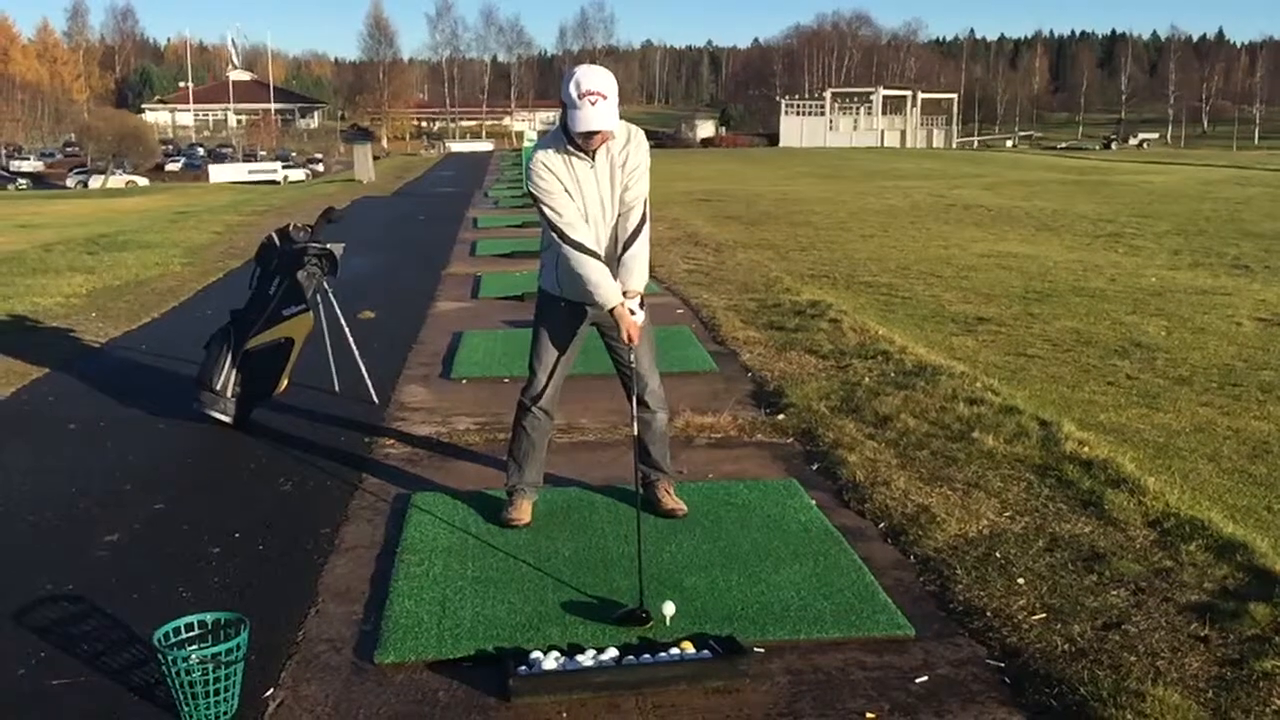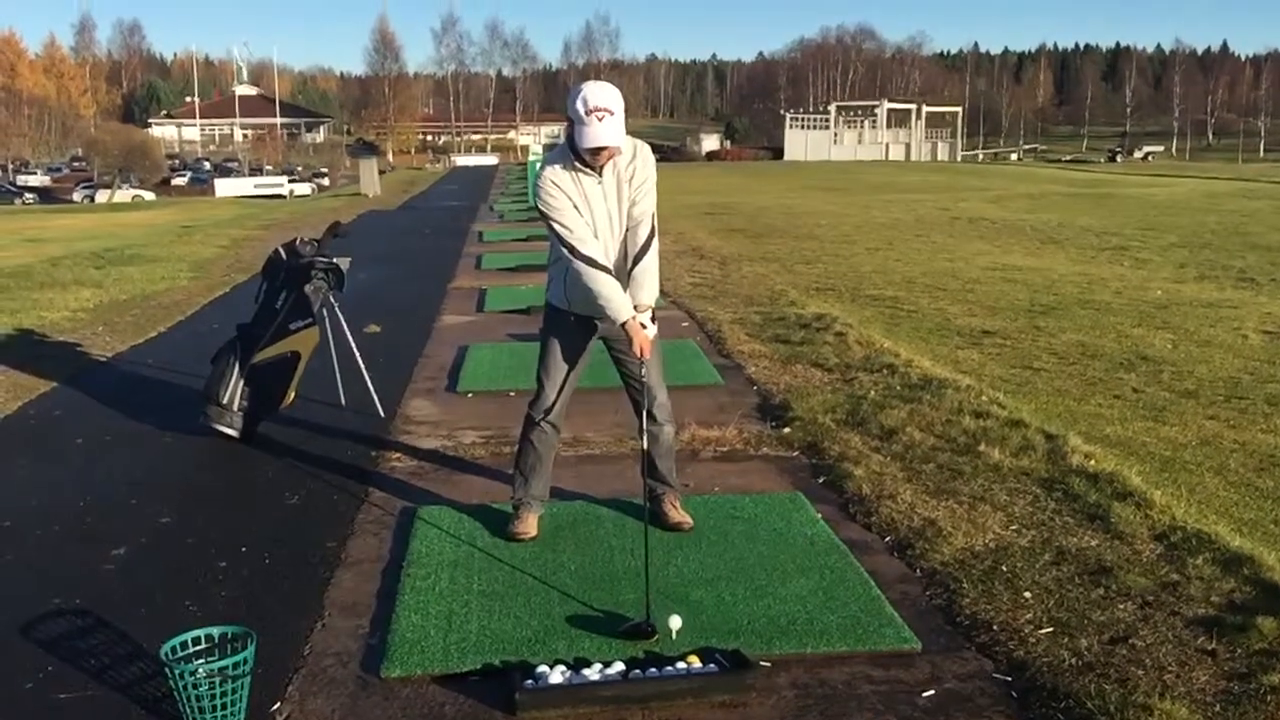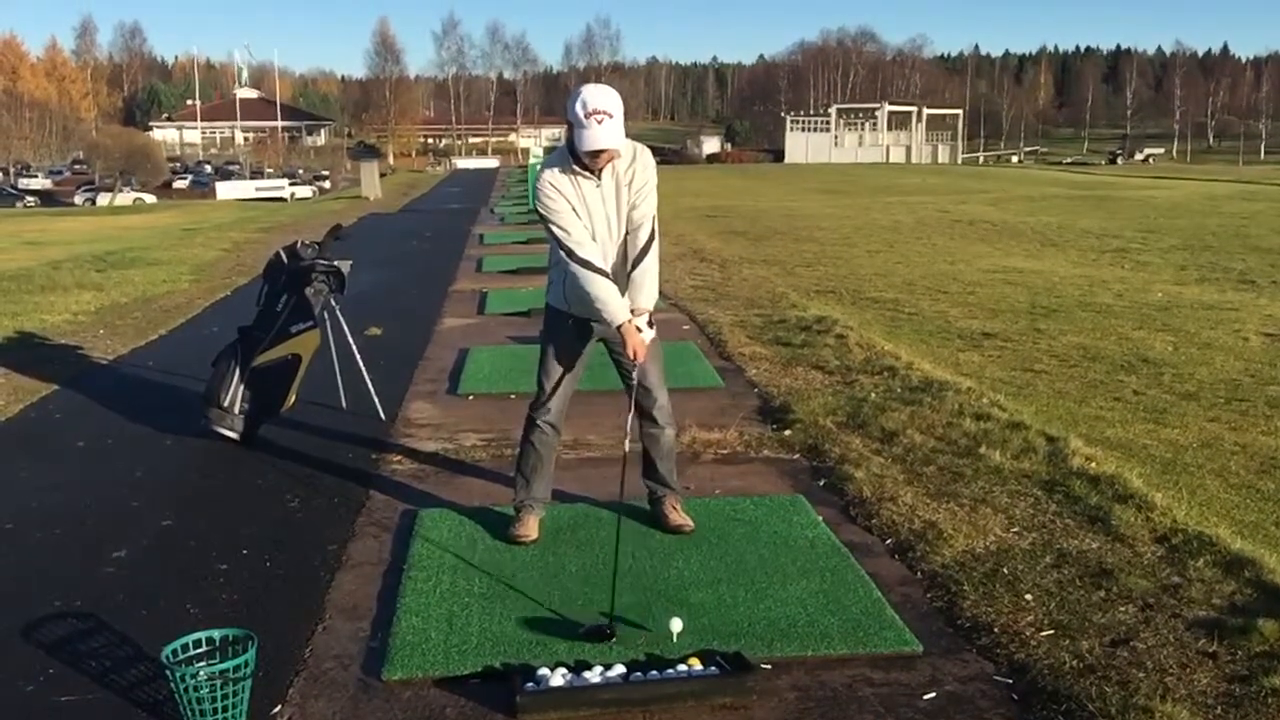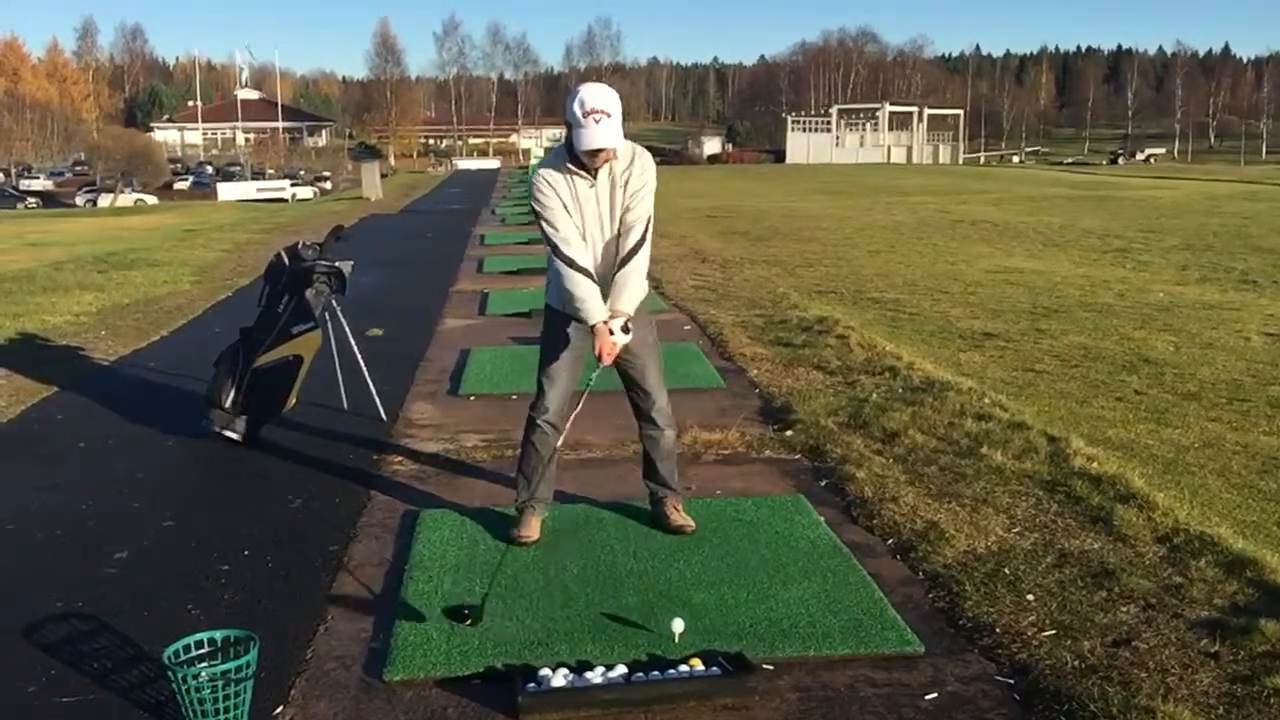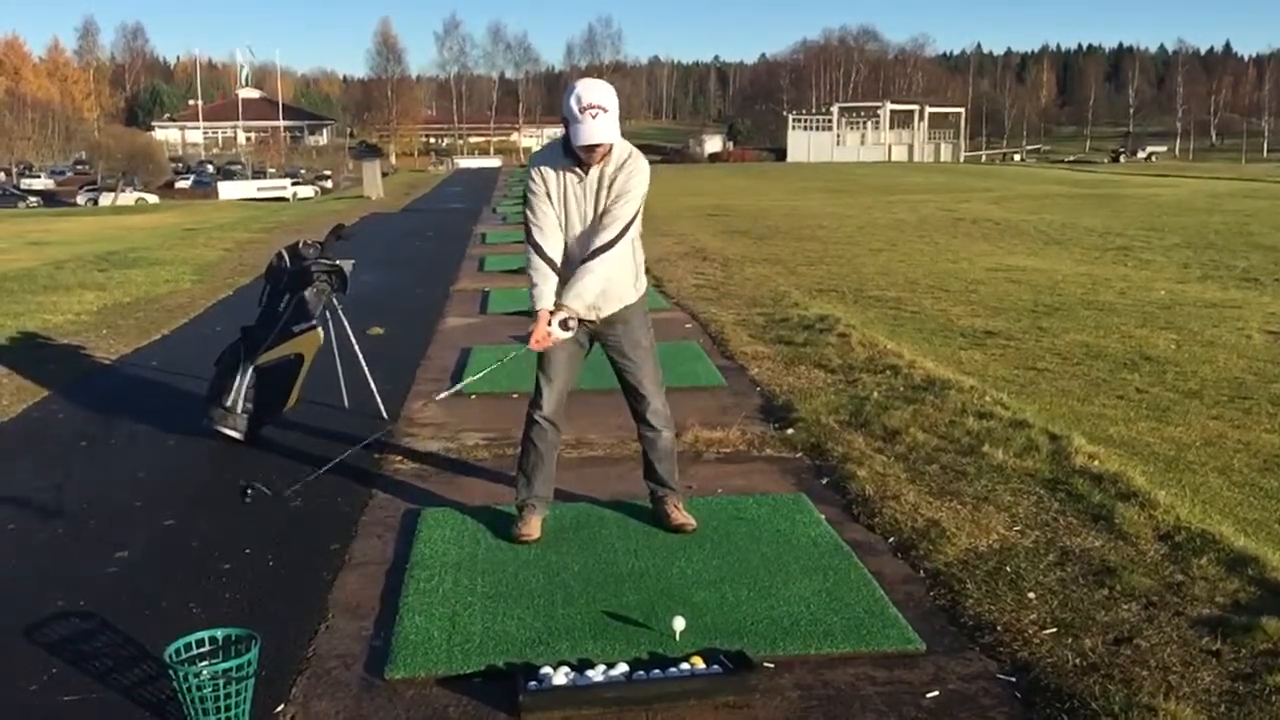
dt=1s
person 1, frame 1
left shoulder: (631, 142)
right shoulder: (544, 162)
left elbow: (634, 221)
right elbow: (573, 240)
left wrist: (631, 293)
right wrist: (613, 306)
left hip: (622, 292)
right hip: (563, 294)
left knee: (649, 390)
right knee: (538, 394)
left ankle: (657, 480)
right ankle: (521, 489)
person 1, frame 2
left shoulder: (638, 157)
right shoulder: (552, 178)
left elbow: (643, 235)
right elbow: (585, 255)
left wrist: (642, 305)
right wrist: (625, 318)
left hip: (631, 304)
right hip: (572, 307)
left knee: (656, 404)
right knee: (546, 408)
left ankle: (663, 493)
right ankle: (527, 502)
person 1, frame 3
left shoulder: (638, 160)
right shoulder: (551, 181)
left elbow: (643, 239)
right elbow: (582, 257)
left wrist: (640, 311)
right wrist: (620, 322)
left hip: (630, 307)
right hip: (571, 309)
left knee: (656, 405)
right knee: (546, 410)
left ankle: (664, 495)
right ankle: (529, 504)
person 1, frame 4
left shoulder: (638, 164)
right shoulder: (548, 178)
left elbow: (635, 244)
right elbow: (568, 256)
left wrist: (618, 314)
right wrist: (595, 322)
left hip: (626, 304)
right hip: (569, 308)
left knee: (655, 404)
right knee: (548, 410)
left ankle: (665, 496)
right ankle: (531, 505)
person 1, frame 5
left shoulder: (632, 165)
right shoulder: (543, 167)
left elbow: (608, 244)
right elbow: (543, 243)
left wrist: (566, 308)
right wrist: (543, 308)
left hip: (621, 303)
right hip: (560, 305)
left knee: (651, 404)
right knee: (545, 407)
left ankle: (666, 496)
right ankle: (532, 504)
